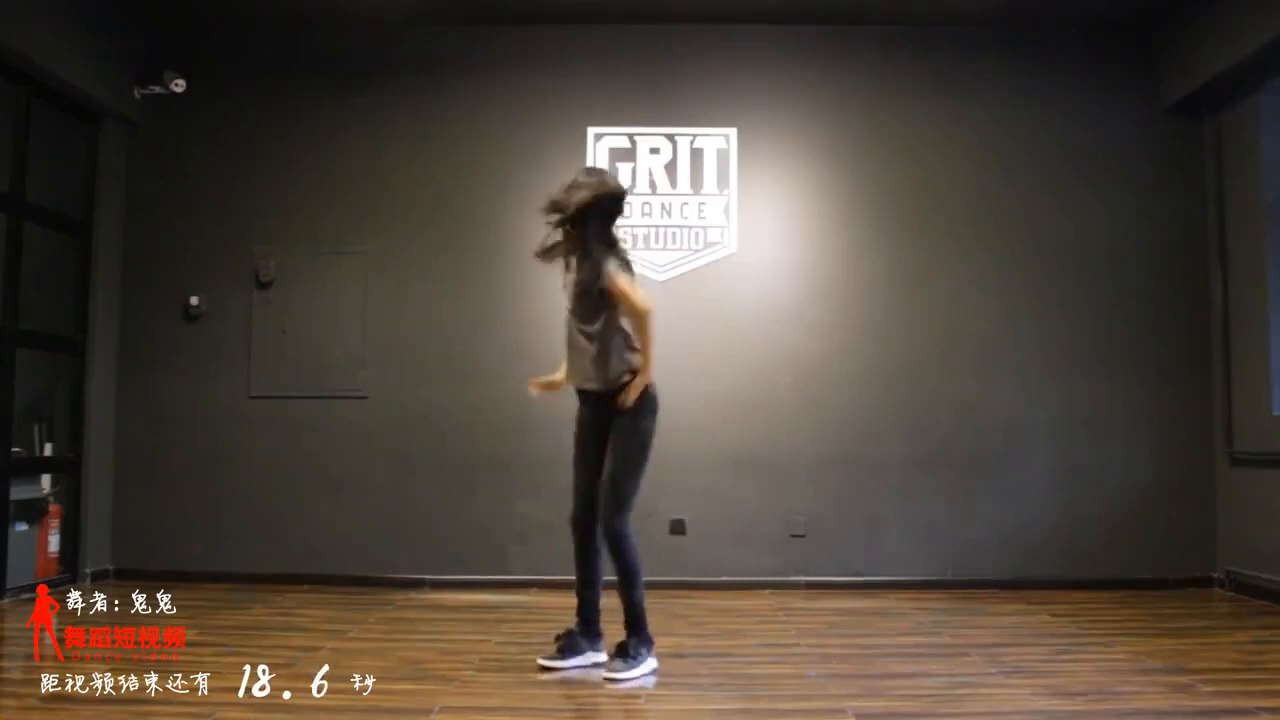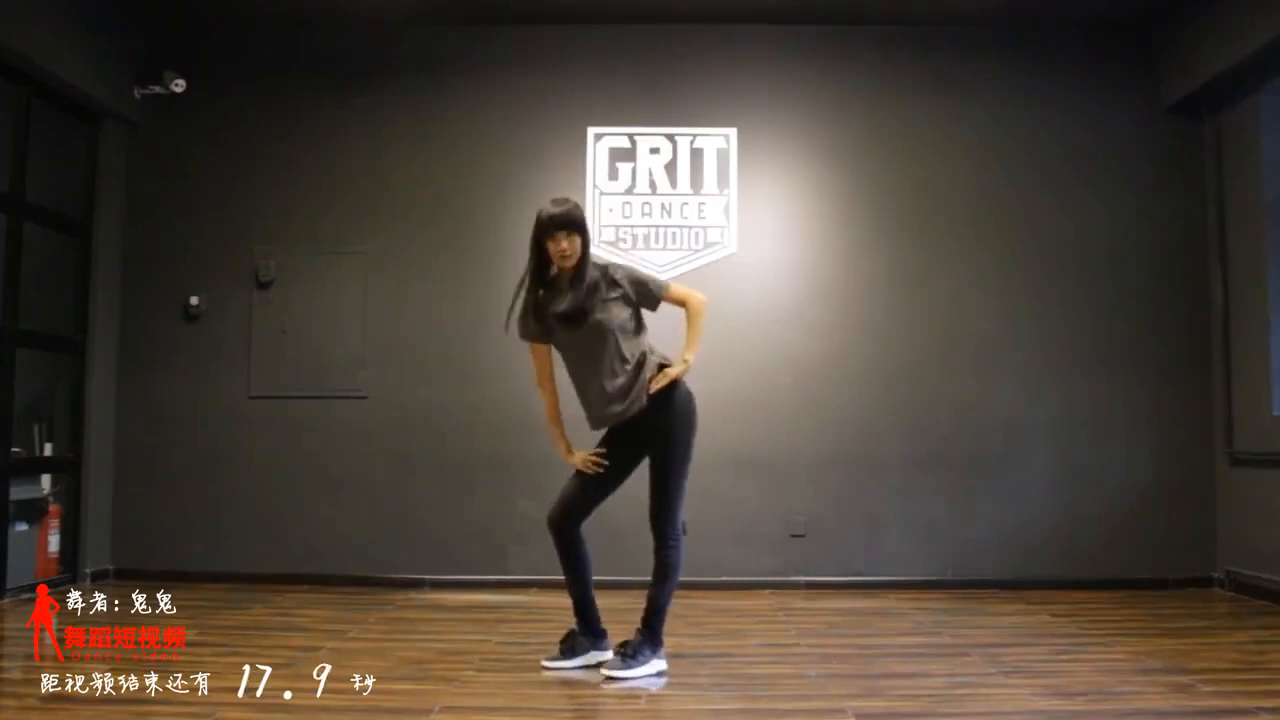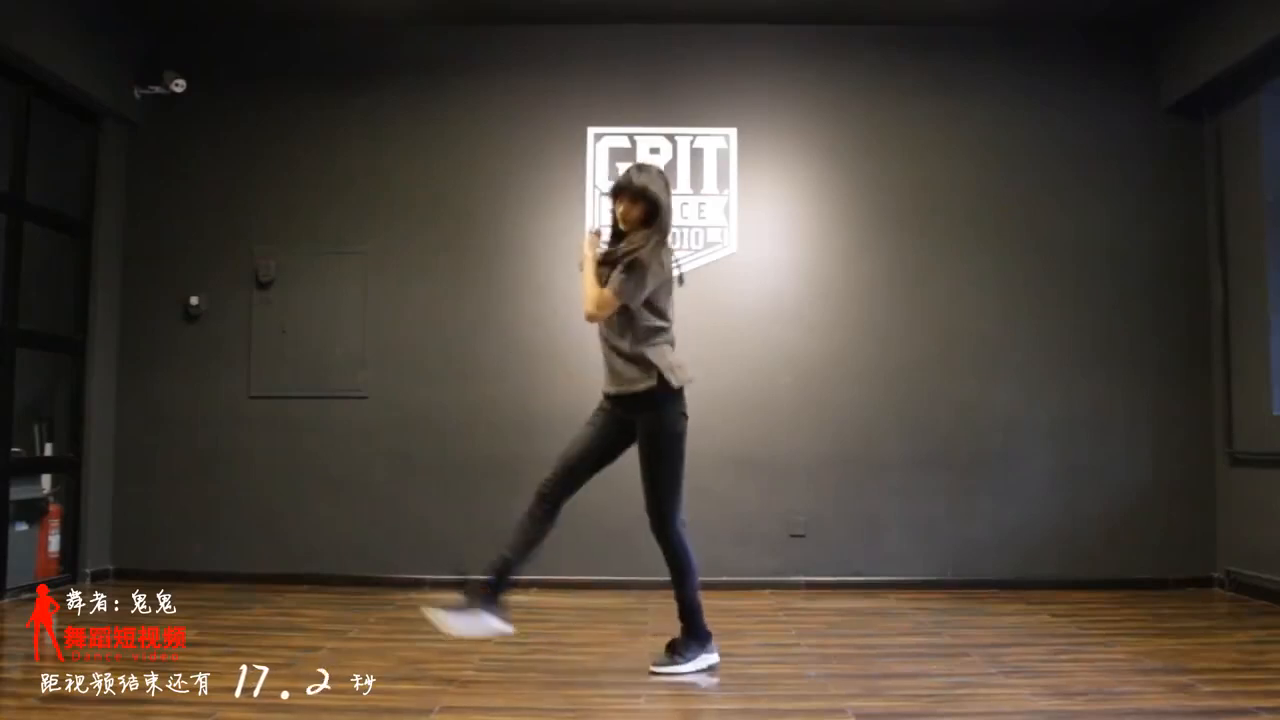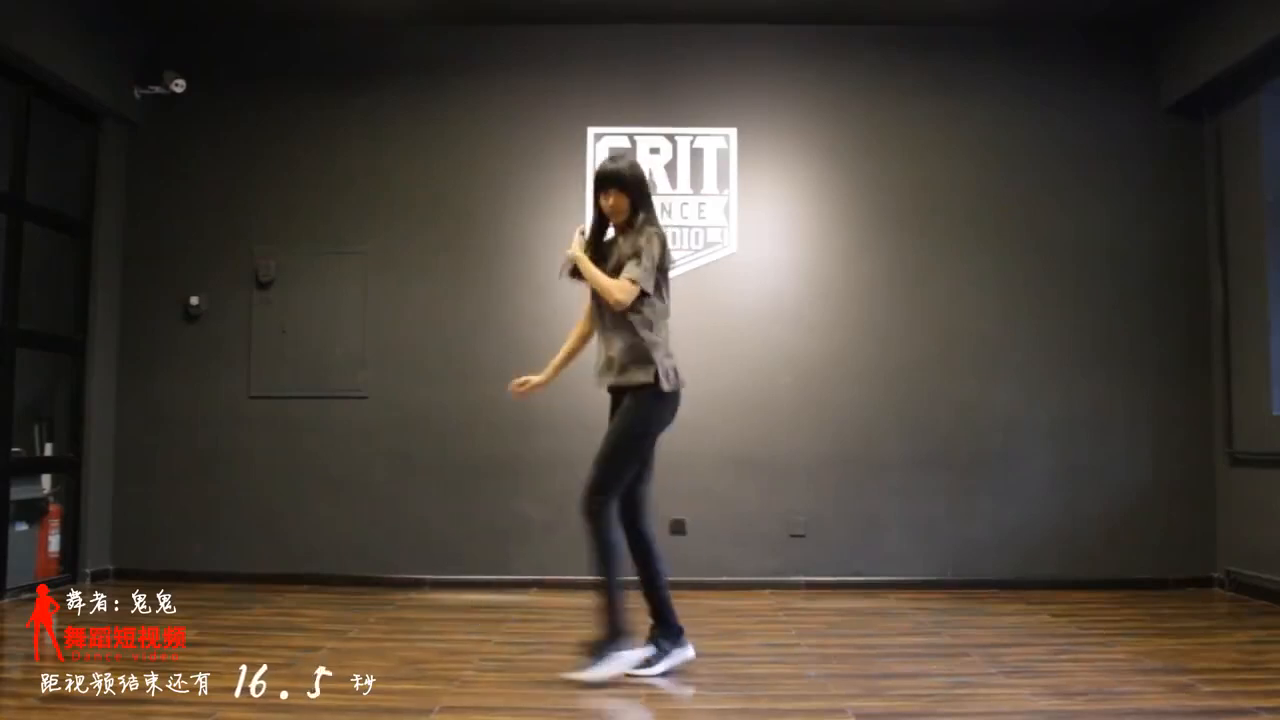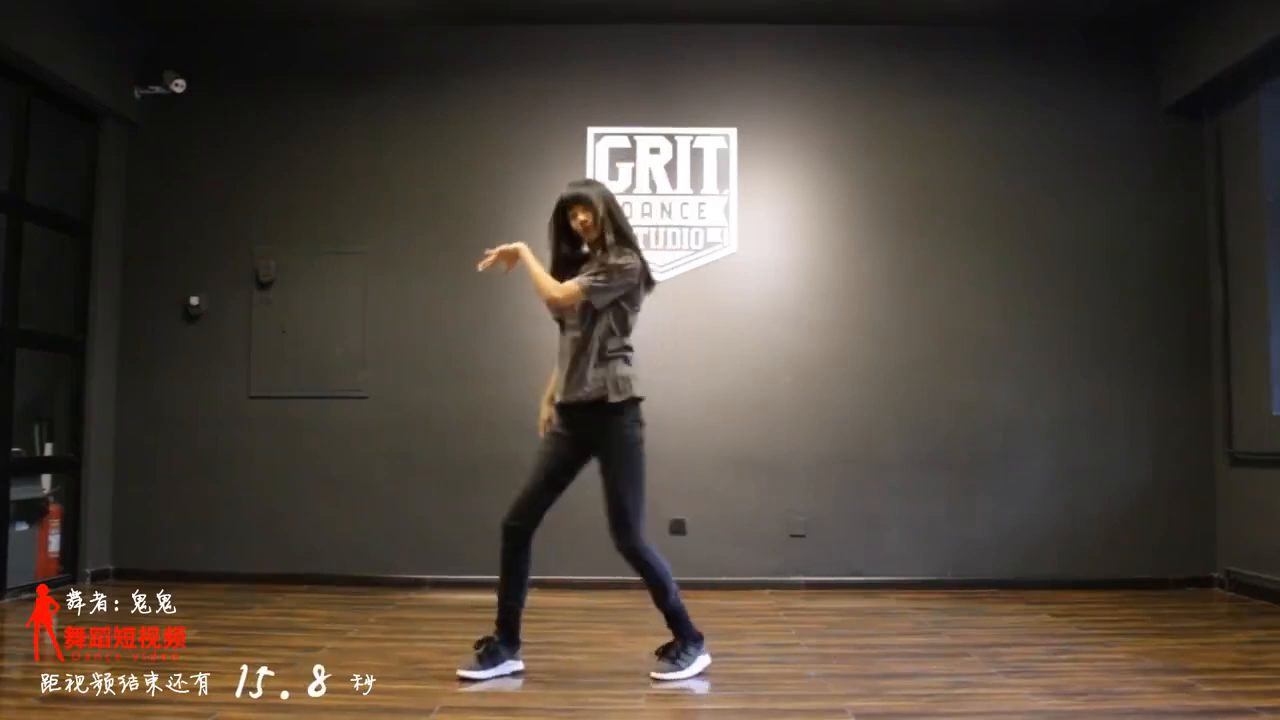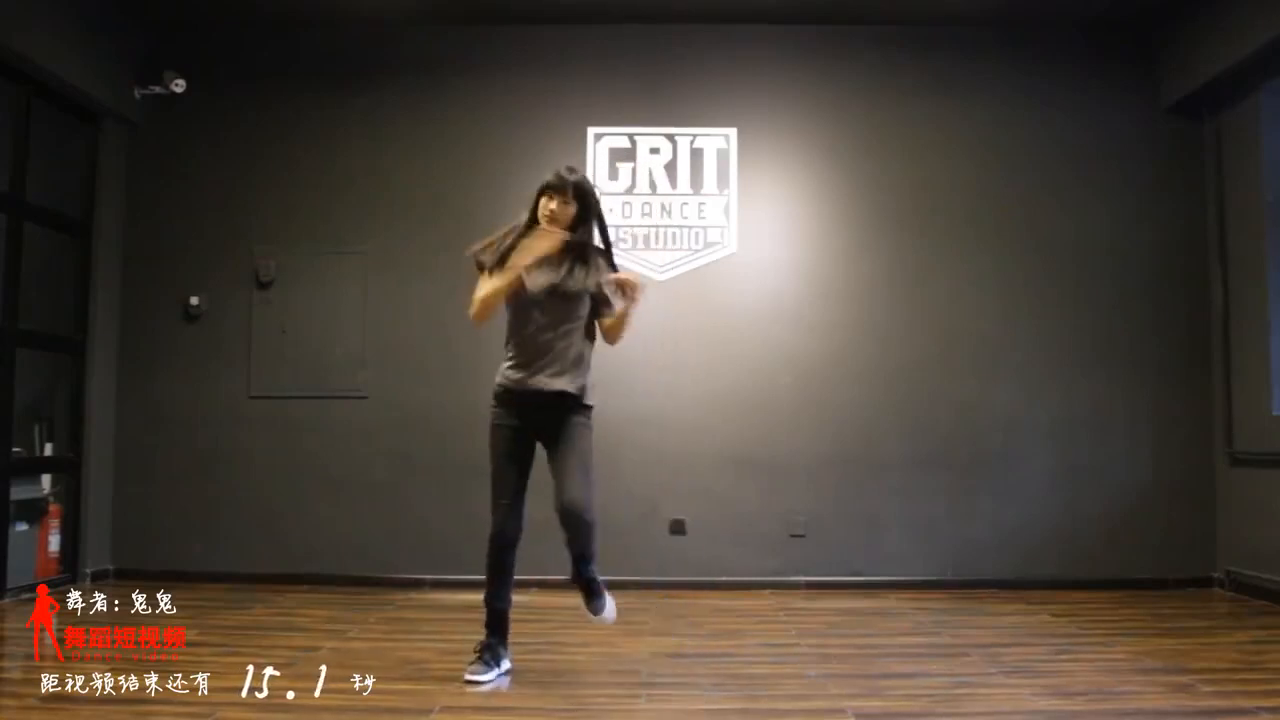
dt=0.7s
person 1, frame 1
left shoulder: (596, 256)
right shoulder: (587, 256)
left elbow: (640, 307)
left wrist: (644, 372)
right wrist: (566, 373)
left hip: (626, 404)
right hip: (594, 403)
left knee: (612, 521)
right knee: (584, 520)
left ankle: (640, 644)
right ankle: (586, 635)
person 1, frame 2
left shoulder: (618, 280)
right shoulder: (539, 307)
left elbow: (695, 300)
right elbow: (545, 385)
left wrist: (686, 361)
right wrist: (567, 450)
left hip: (665, 408)
right hip: (620, 426)
left knee: (665, 529)
right knee: (562, 520)
left ankle: (649, 645)
right ankle: (591, 636)
person 1, frame 3
left shoulder: (650, 255)
right shoulder: (622, 251)
left elbow: (596, 309)
left wrist: (591, 260)
left hip: (656, 398)
right hip: (620, 398)
left knee: (664, 523)
right knee: (551, 489)
left ankle: (698, 639)
right ankle: (487, 600)
person 1, frame 4
left shoulder: (647, 240)
right shoulder: (605, 249)
left elbow: (620, 297)
right elbow: (590, 320)
left wrist: (580, 258)
right wrist: (547, 374)
left hip: (650, 390)
right hip: (625, 392)
left knee: (598, 504)
right knee: (630, 517)
left ankle: (615, 638)
right ankle: (668, 635)
person 1, frame 5
left shoulder: (623, 265)
right shoulder: (579, 264)
left elbow: (557, 297)
left wrist: (523, 253)
right wrist: (549, 398)
left hip: (613, 413)
right hip: (571, 416)
left knee: (628, 538)
right knee: (517, 524)
left ankle: (690, 643)
right ankle: (505, 645)
person 1, frame 6
left shoulder: (592, 263)
right shoulder: (511, 248)
left elbow: (610, 333)
right elbow: (479, 312)
left wrist: (627, 302)
right wrist: (525, 260)
left hip: (568, 407)
right hip: (513, 402)
left knee: (575, 508)
right knee: (504, 527)
left ankle: (586, 577)
right ankle: (494, 646)
